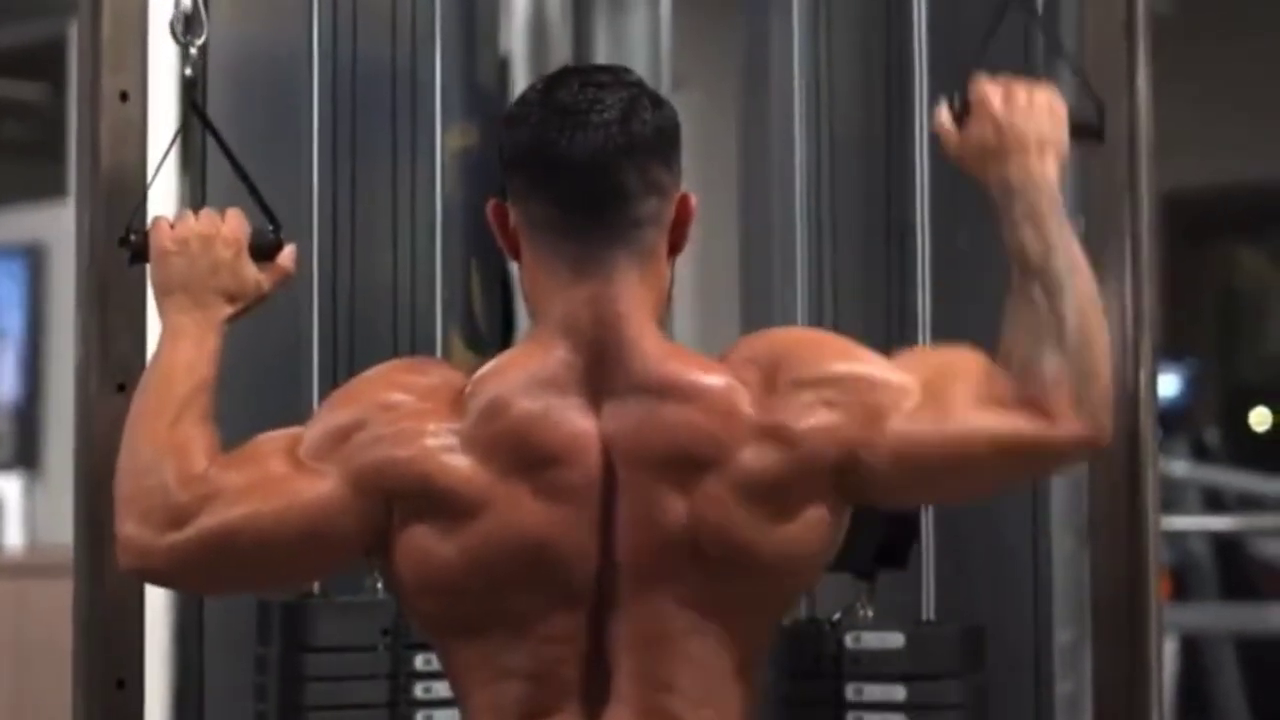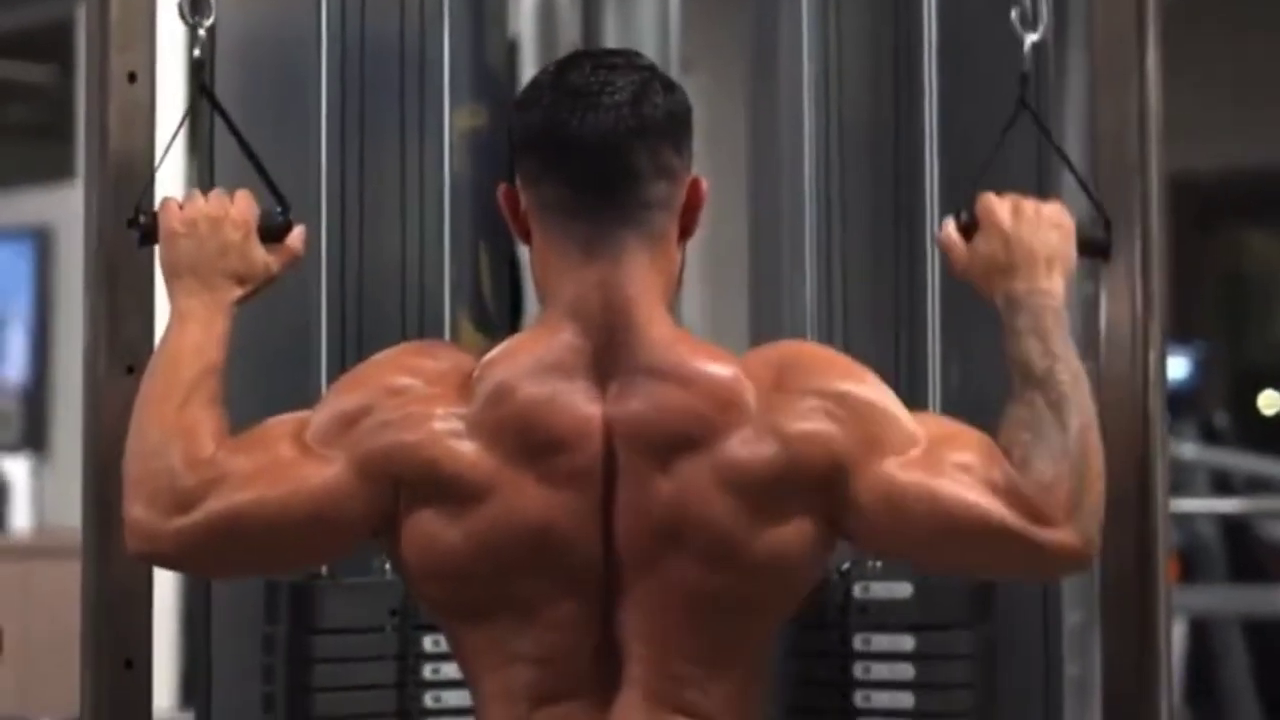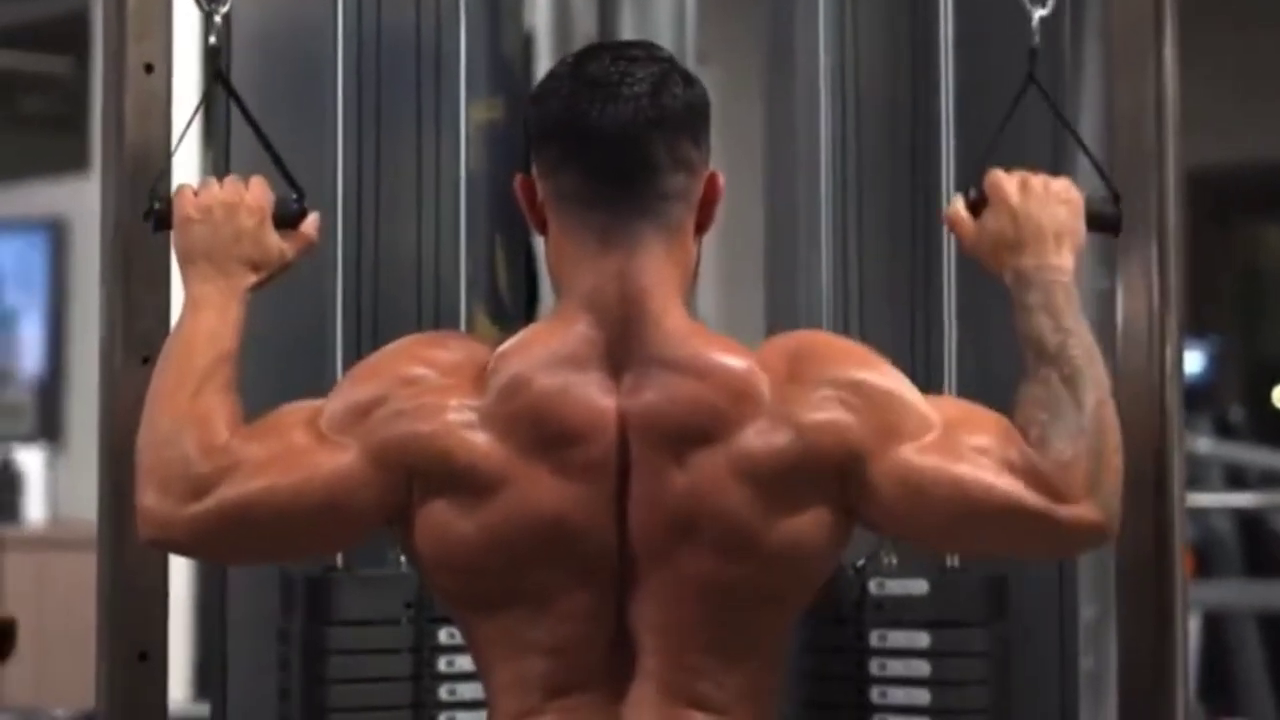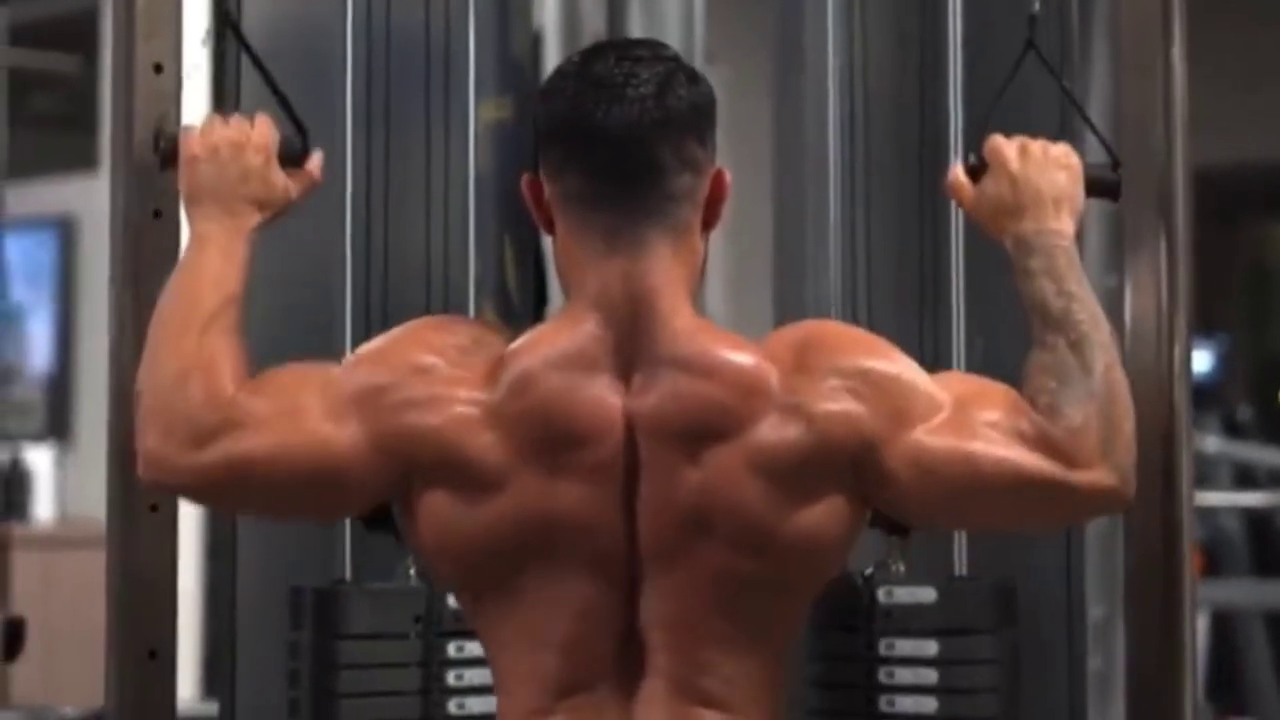
dt=0.2s
person 1, frame 1
left shoulder: (411, 430)
right shoulder: (791, 416)
left elbow: (159, 527)
right elbow: (1062, 412)
left wrist: (194, 314)
right wrist: (1027, 179)
person 1, frame 2
left shoulder: (419, 417)
right shoulder: (798, 413)
left elbow: (167, 513)
right elbow: (1054, 524)
left wrist: (203, 297)
right wrist: (1033, 298)
person 1, frame 3
left shoulder: (433, 404)
right shoulder: (814, 402)
left elbow: (179, 499)
right elbow: (1072, 499)
left wrist: (217, 283)
right wrist: (1041, 272)
person 1, frame 4
left shoulder: (439, 395)
right shoulder: (823, 395)
left elbow: (179, 441)
right elbow: (1087, 464)
left wrist: (222, 222)
right wrist: (1043, 240)
